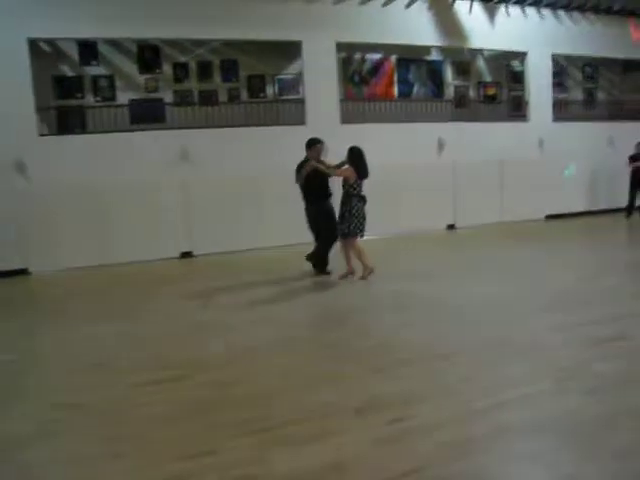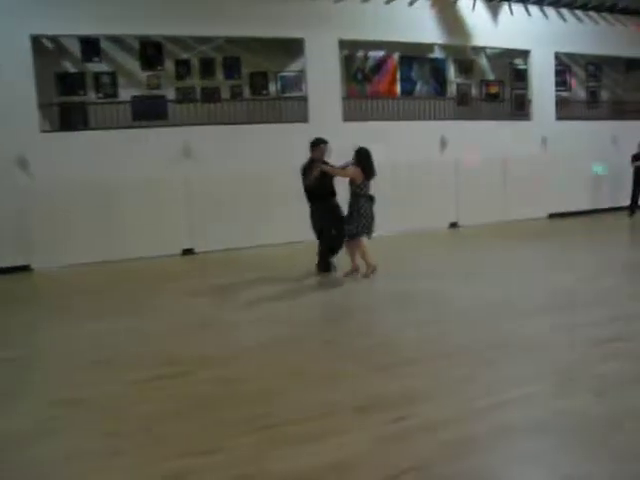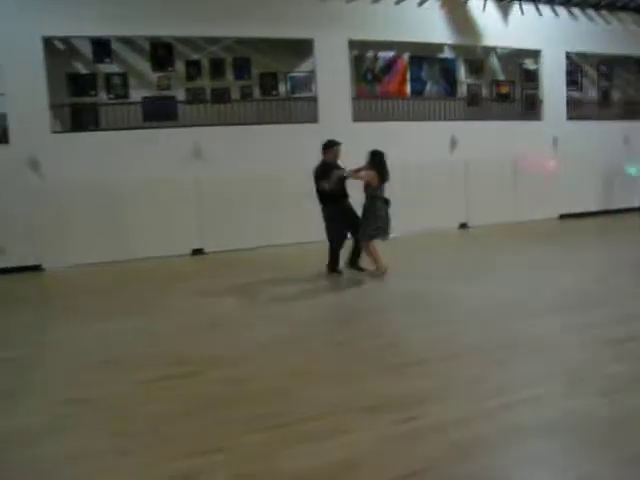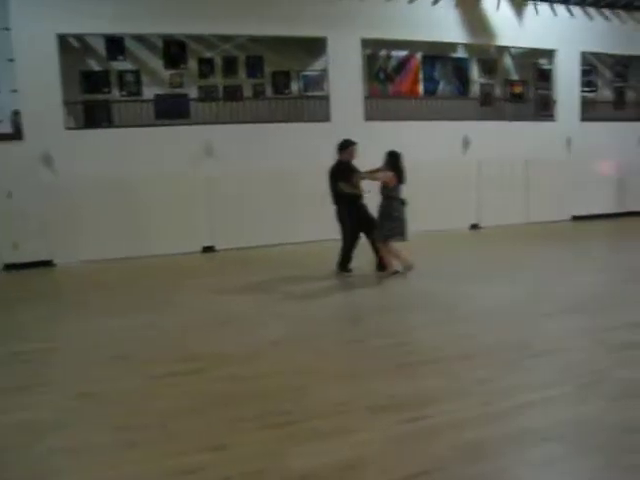
dt=0.1s
person 1, frame 1
left shoulder: (321, 164)
right shoulder: (303, 166)
right elbow: (299, 181)
right wrist: (307, 168)
left hip: (326, 203)
right hip: (314, 206)
left knee: (332, 234)
right knee: (322, 237)
left ankle: (314, 257)
right ankle: (320, 266)
person 1, frame 2
left shoulder: (325, 165)
right shoulder: (308, 167)
right elbow: (307, 184)
right wrist: (316, 173)
left hip: (332, 203)
right hip: (318, 207)
left knee: (343, 230)
right knee: (325, 237)
left ankle: (327, 256)
right ankle: (323, 265)
person 1, frame 3
left shoulder: (336, 166)
right shoulder: (321, 169)
left elbow: (346, 175)
right elbow: (324, 186)
right wrist: (333, 181)
left hip: (344, 204)
right hip: (331, 208)
left knee: (359, 230)
right knee: (338, 238)
left ankle: (353, 262)
right ankle: (332, 266)
person 1, frame 4
left shoulder: (350, 167)
right shoulder: (337, 170)
left elbow: (362, 176)
right elbow: (343, 188)
right wrist: (356, 190)
left hip: (357, 205)
right hip: (345, 209)
left knee: (375, 231)
right knee: (350, 238)
left ankle: (382, 264)
right ankle: (343, 265)
person 2, frame 1
left shoulder: (350, 171)
right shoulder: (358, 171)
left elbow: (333, 172)
left wrist: (316, 165)
left hip: (352, 206)
right hip: (355, 205)
left knee: (351, 239)
right knee: (345, 238)
left ankle: (367, 266)
right ankle: (349, 268)
person 2, frame 2
left shoulder: (356, 171)
right shoulder: (365, 172)
left elbow: (339, 173)
left wrist: (323, 167)
left hip: (359, 206)
right hip: (362, 205)
left knee: (356, 239)
right knee: (350, 237)
left ankle: (370, 264)
right ankle: (354, 265)
person 2, frame 3
left shoulder: (372, 174)
right shoulder: (378, 174)
left elbow: (355, 176)
left hip: (374, 209)
right hip: (374, 208)
left knee: (367, 241)
right knee: (365, 240)
left ankle: (380, 266)
right ankle: (379, 265)
person 2, frame 4
left shoulder: (390, 175)
right shoulder: (390, 175)
left elbow: (374, 177)
left hip: (391, 210)
right hip: (389, 209)
left knee: (383, 241)
right knee: (382, 240)
left ankle: (406, 262)
